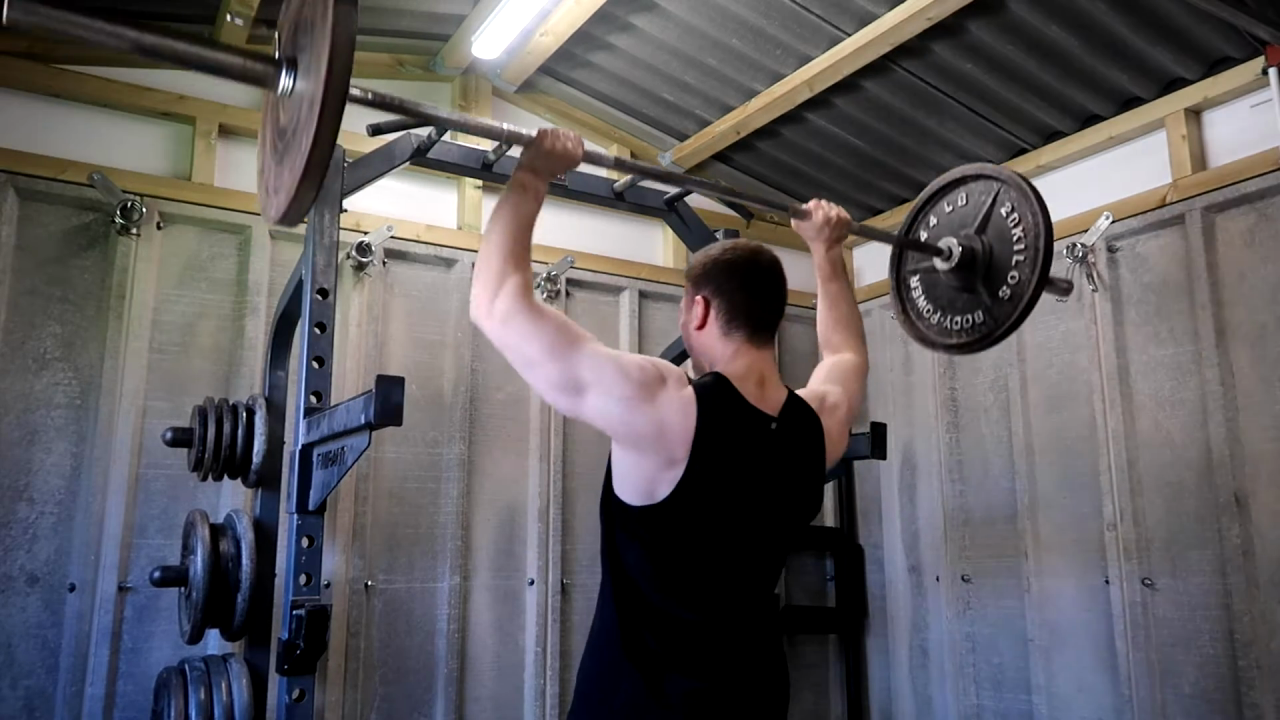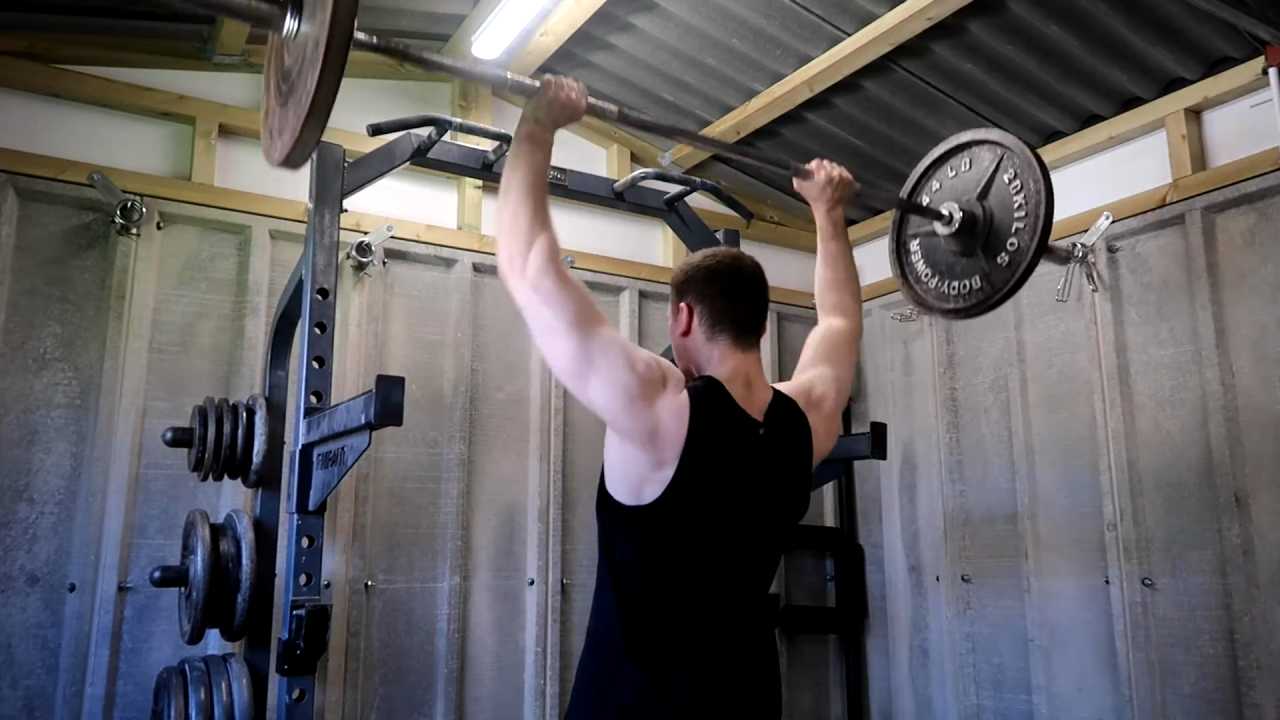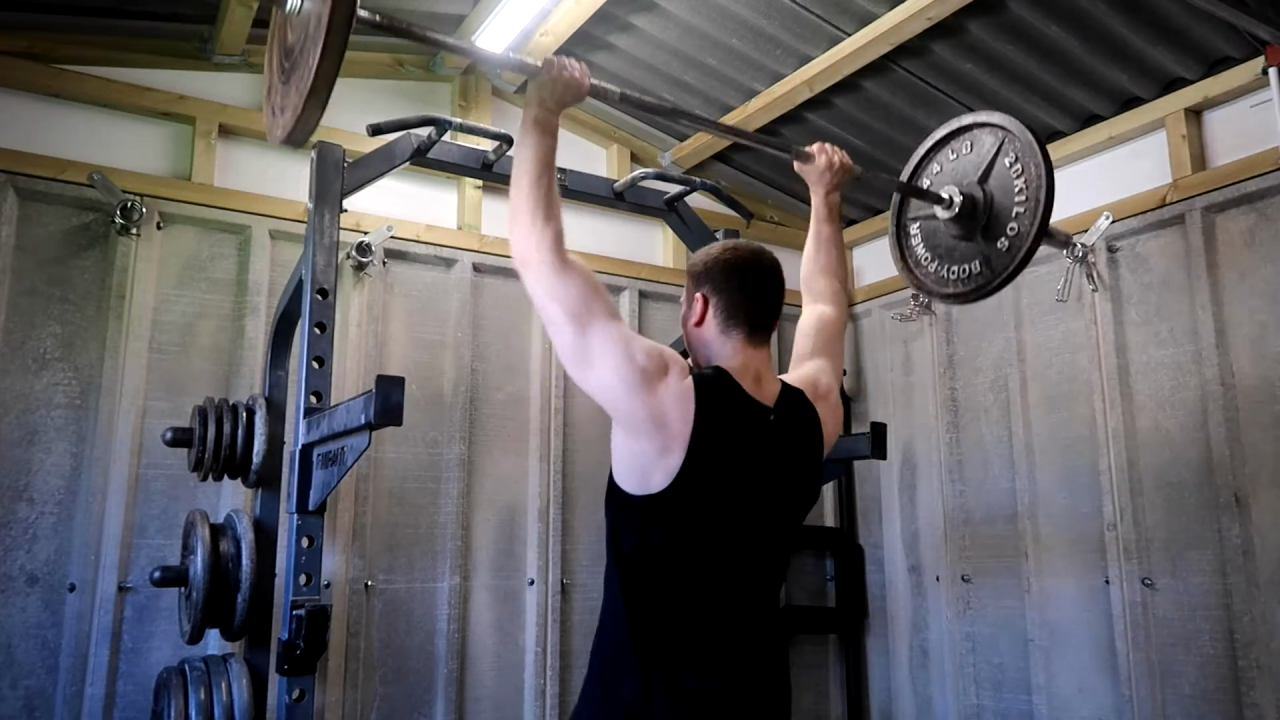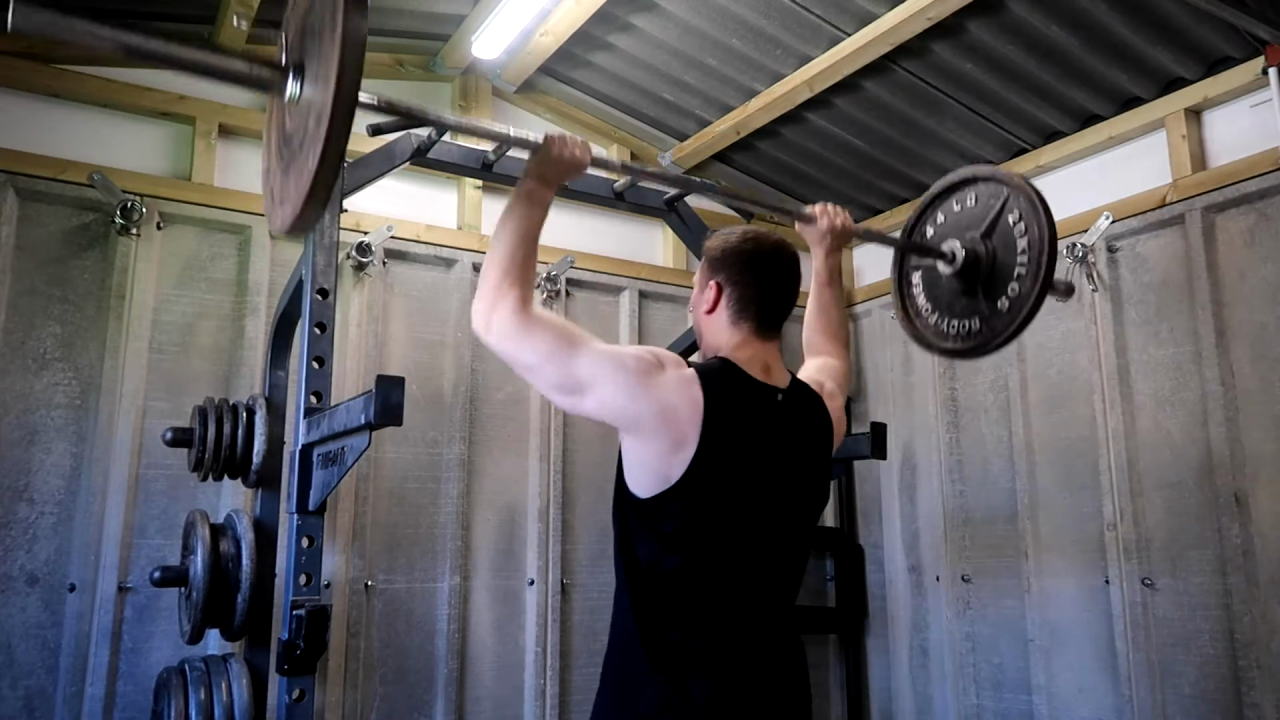
dt=0.2s
person 1, frame 1
left shoulder: (661, 410)
right shoulder: (818, 429)
left elbow: (498, 304)
right elbow: (846, 355)
left wrist: (532, 174)
right wrist: (827, 251)
person 1, frame 2
left shoulder: (656, 411)
right shoulder: (804, 423)
left elbow: (528, 262)
right elbow: (839, 319)
left wrist: (538, 127)
right wrist: (827, 209)
person 1, frame 3
left shoulder: (662, 400)
right shoulder: (813, 414)
left elbow: (538, 253)
right elbow: (826, 303)
left wrist: (542, 110)
right wrist: (825, 195)
person 1, frame 4
left shoulder: (668, 396)
right shoulder: (820, 413)
left elbow: (500, 314)
right elbow: (831, 356)
left wrist: (539, 181)
right wrist: (826, 253)
